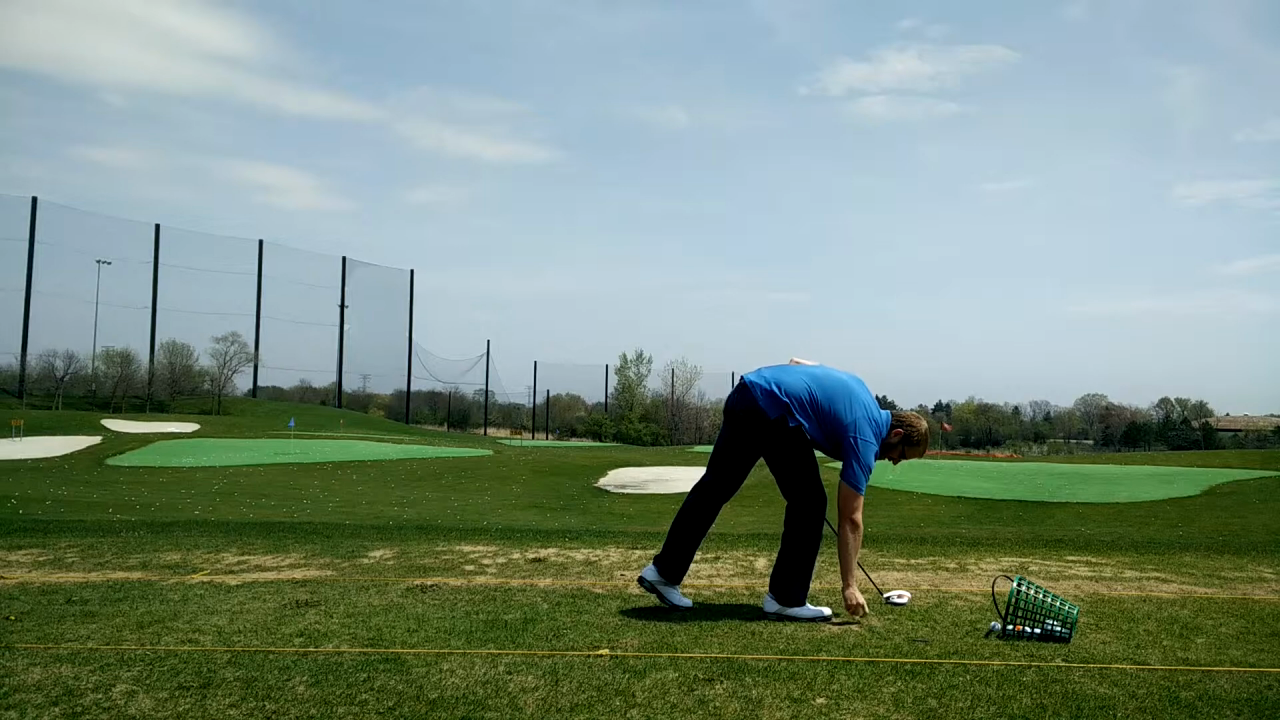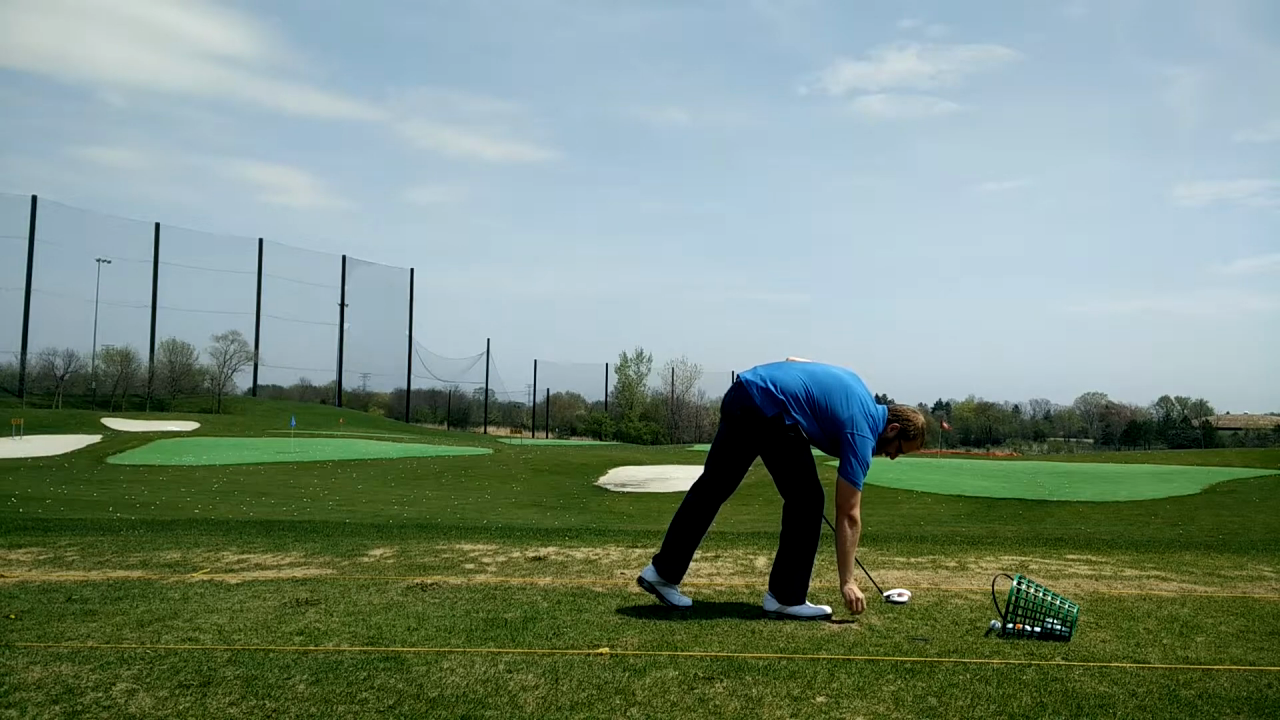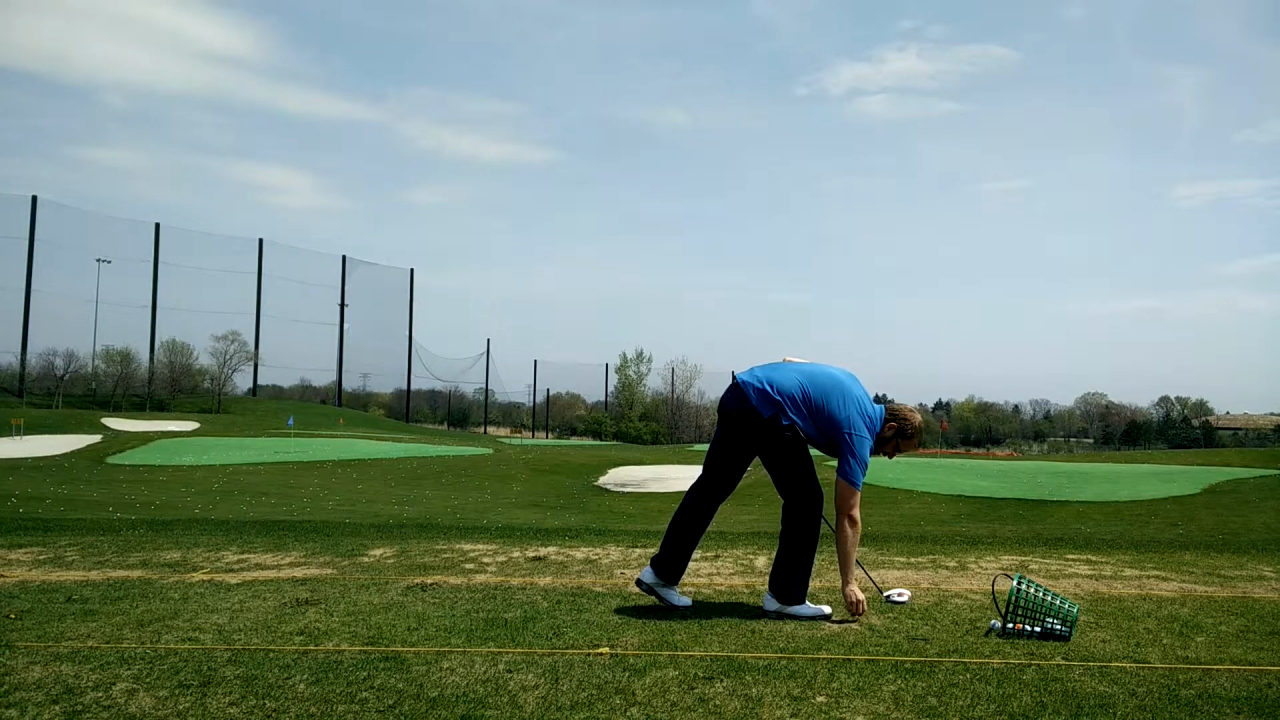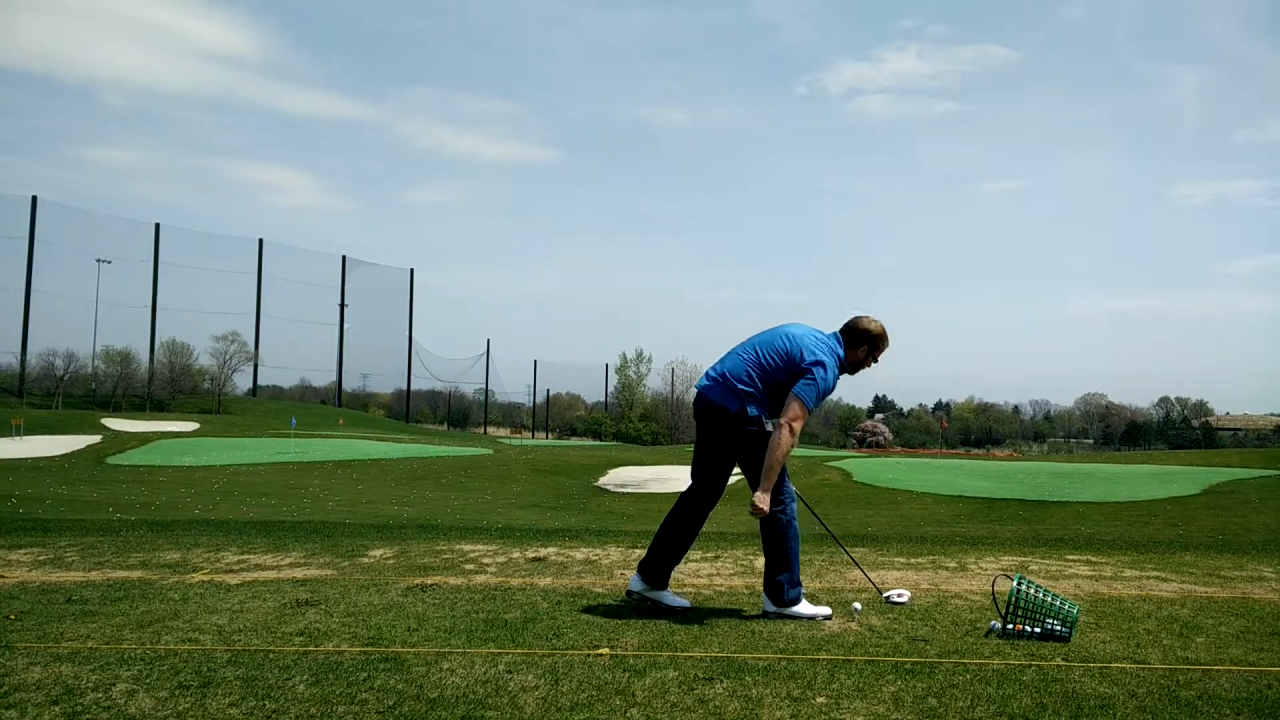
dt=0.5s
person 1, frame 1
left shoulder: (862, 397)
right shoulder: (865, 437)
left elbow: (796, 363)
right elbow: (850, 520)
right wrist: (849, 586)
left hip: (745, 396)
right hip: (773, 414)
left knee: (713, 488)
right knee: (809, 504)
left ankle: (663, 571)
right ankle: (786, 599)
person 1, frame 2
left shoulder: (859, 394)
right shoulder: (861, 432)
left elbow: (793, 361)
right elbow: (848, 515)
right wrist: (848, 581)
left hip: (742, 394)
right hip: (771, 412)
left knee: (711, 488)
right knee: (806, 501)
left ankle: (662, 572)
right ankle: (786, 597)
person 1, frame 3
left shoulder: (853, 389)
right shoulder: (859, 433)
left elbow: (789, 362)
right elbow: (848, 516)
right wrist: (849, 583)
left hip: (739, 395)
right hip: (768, 414)
left knee: (709, 488)
right knee: (806, 501)
left ankle: (660, 573)
right ankle: (786, 597)
person 1, frame 4
left shoulder: (812, 336)
right shoulder: (824, 365)
right elbow: (788, 427)
right wrist: (765, 489)
left hip: (710, 398)
right hip: (737, 409)
left knee: (702, 493)
right knee: (780, 498)
left ankle: (648, 578)
right ankle: (783, 597)
